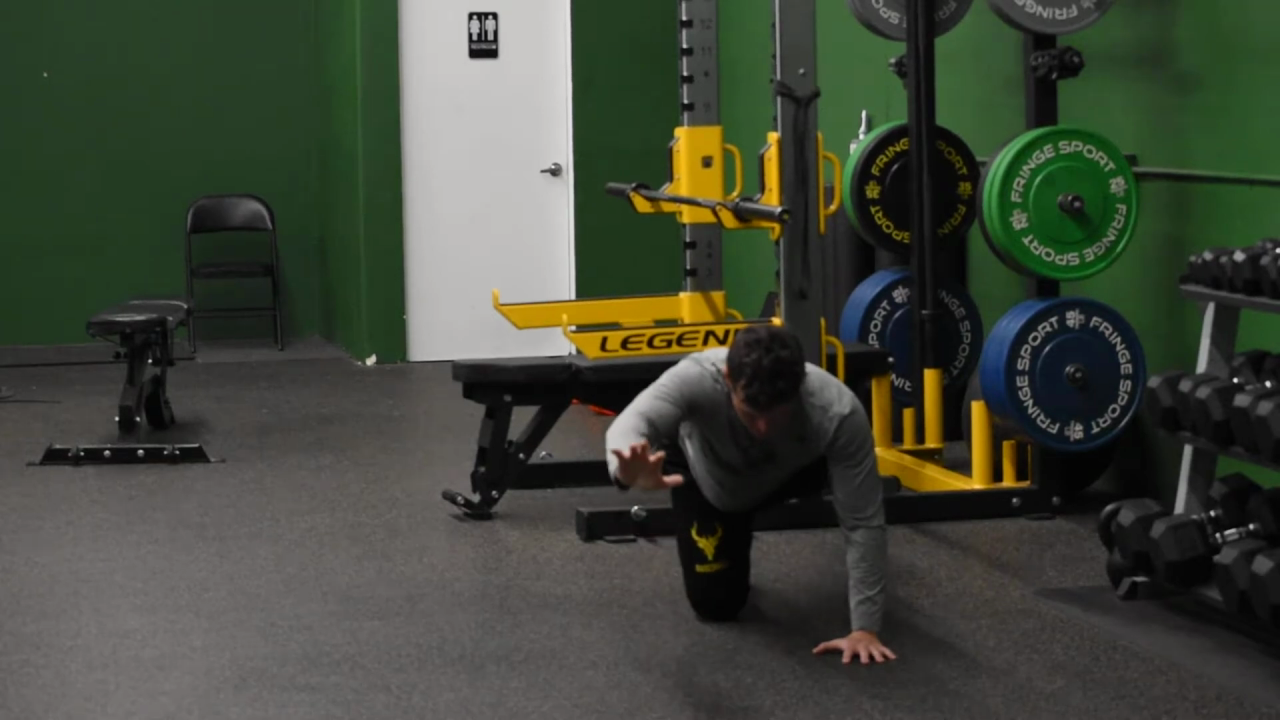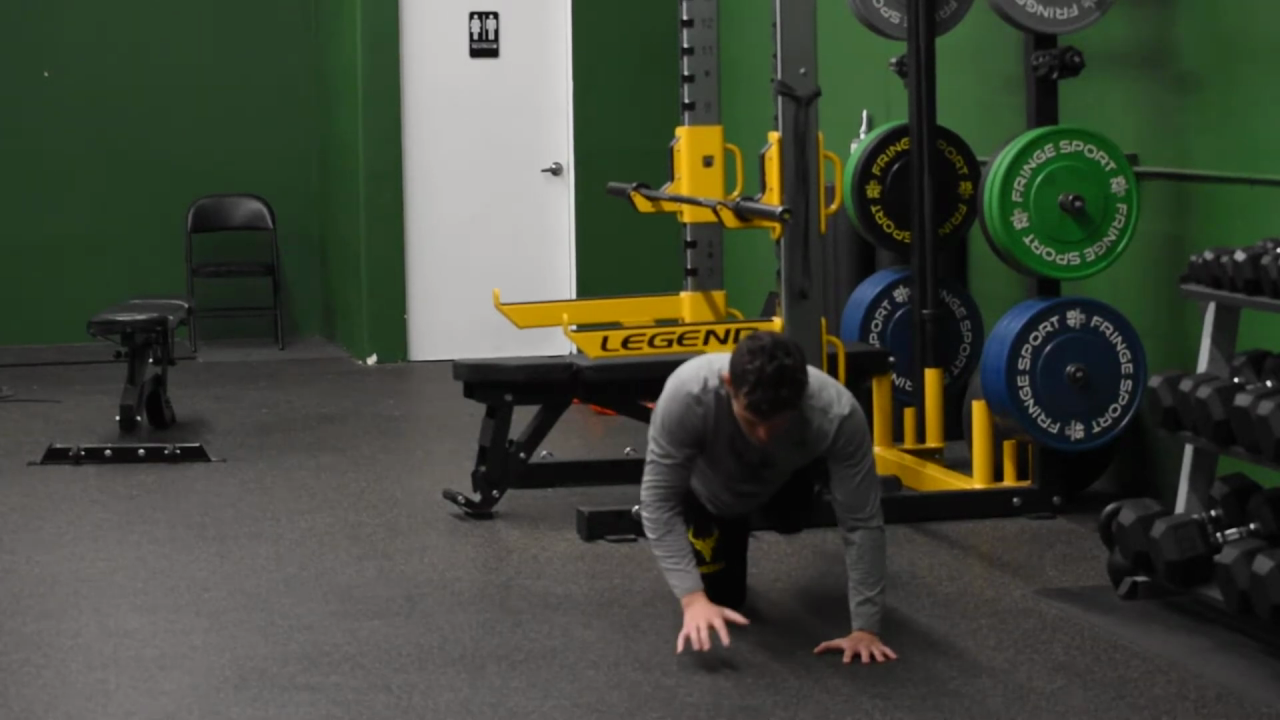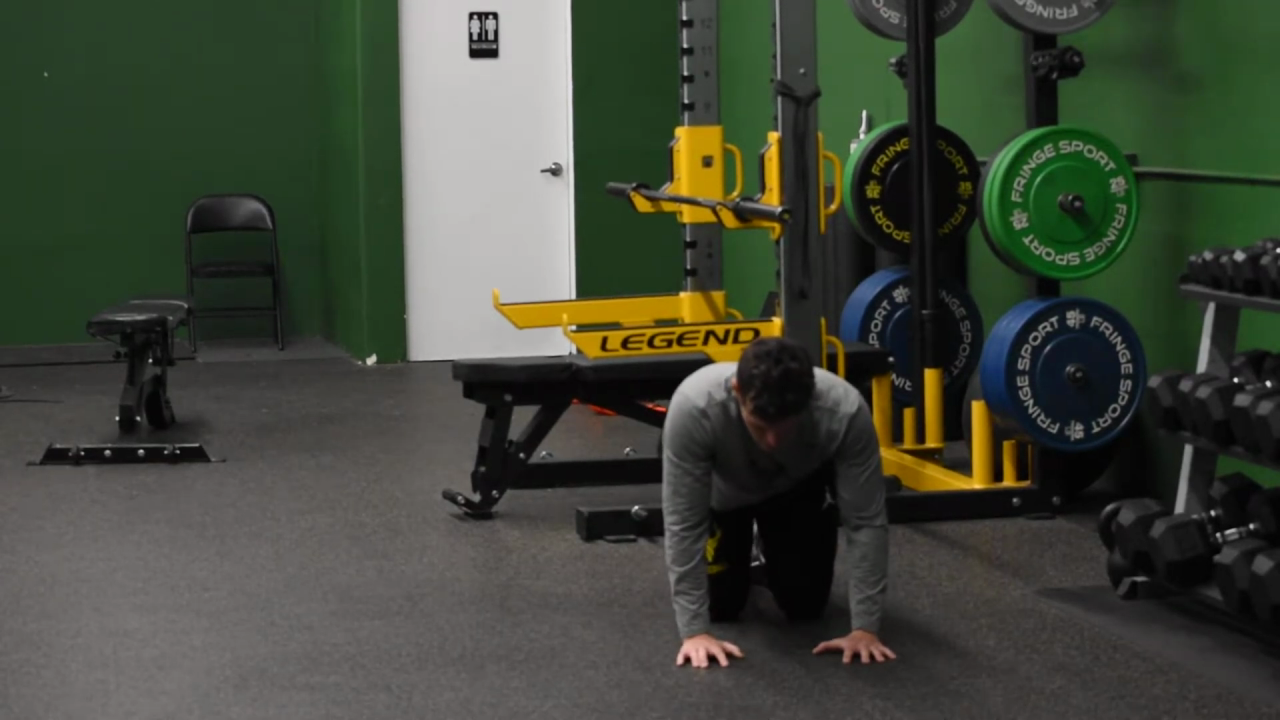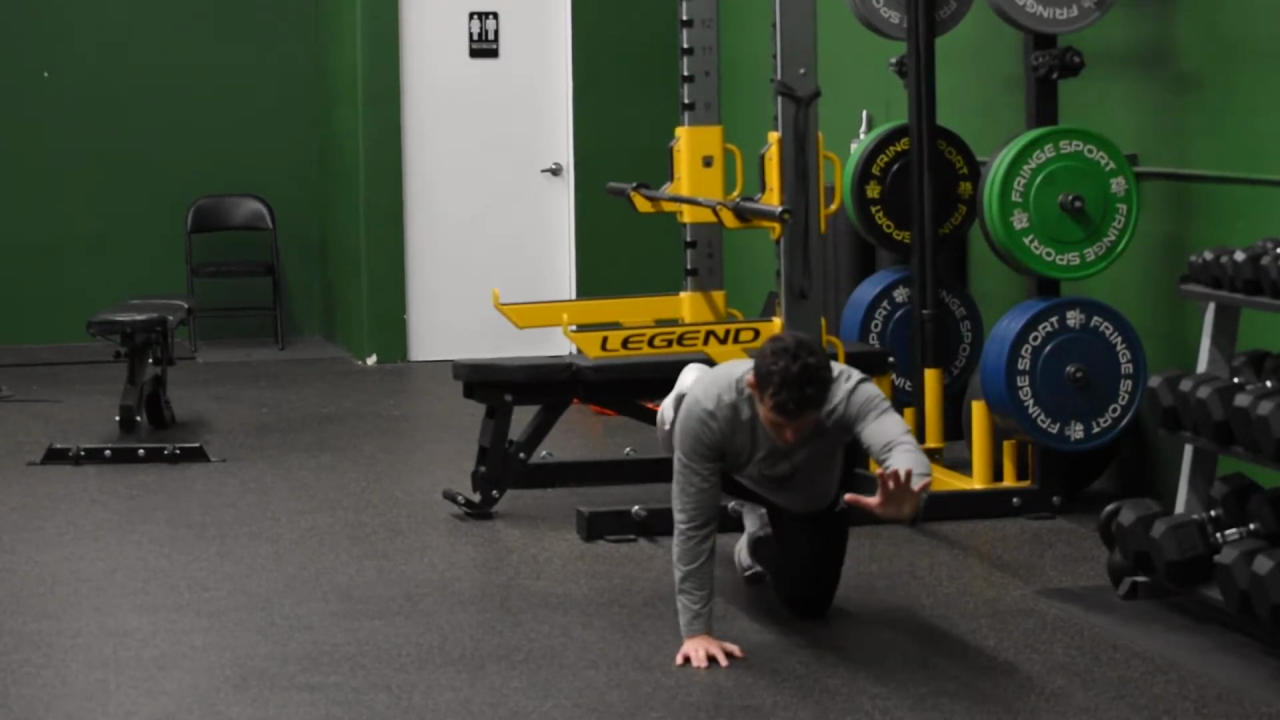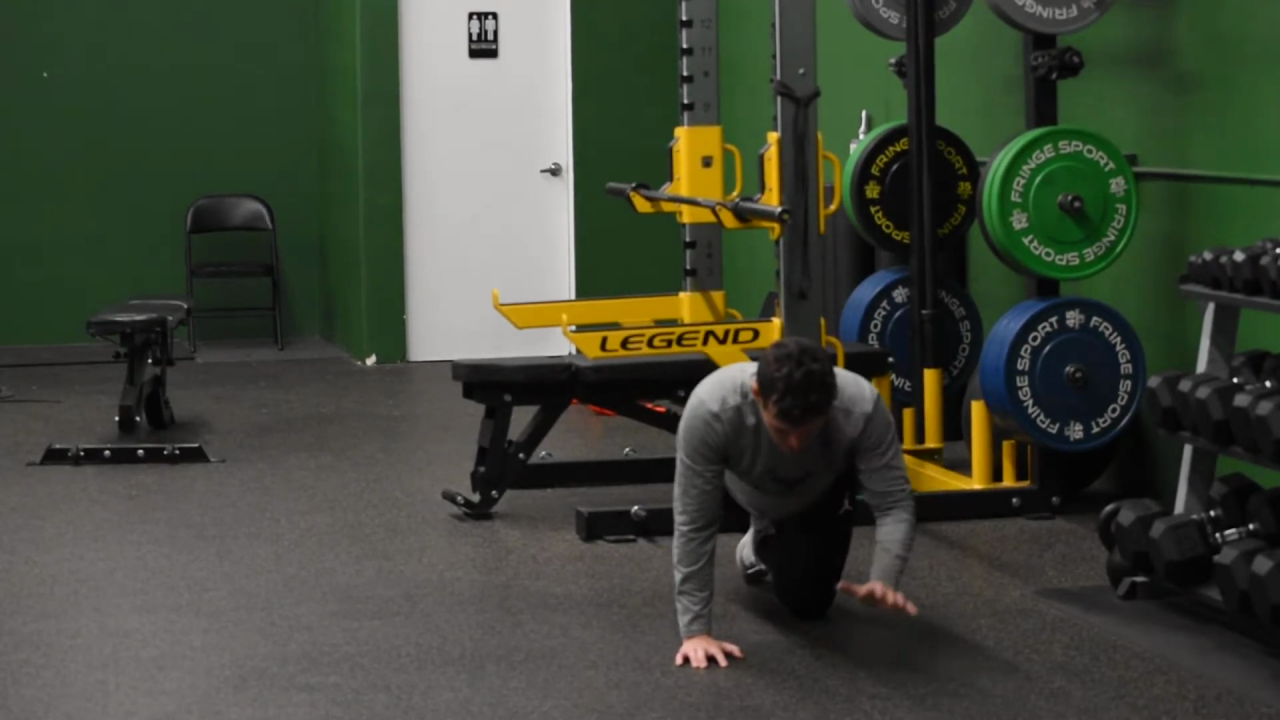
dt=1s
person 1, frame 1
left shoulder: (838, 412)
right shoulder: (698, 377)
left elbow: (863, 522)
right elbow: (632, 421)
left wrist: (864, 628)
right wrist: (629, 472)
left hip: (792, 473)
right hip: (706, 474)
right knee: (716, 604)
person 1, frame 2
left shoulder: (836, 413)
right shoulder: (688, 394)
left elbow: (862, 522)
right elbow: (659, 503)
left wrist: (865, 628)
right wrist: (692, 596)
right knee: (724, 597)
person 1, frame 3
left shoulder: (845, 412)
right shoulder: (694, 406)
left elbow: (865, 522)
right elbow: (683, 523)
left wrist: (865, 627)
right wrist: (694, 631)
left hip: (800, 489)
right hip: (720, 492)
left knee: (804, 605)
right knee: (721, 605)
left ankle: (773, 554)
person 1, frame 4
left shoulder: (852, 394)
right shoulder: (708, 406)
left elbow: (901, 447)
right elbow: (693, 522)
left wrist: (906, 500)
right wrist: (695, 630)
right hip: (739, 473)
left knee: (807, 603)
left ankle: (761, 541)
person 1, frame 5
left shoulder: (861, 407)
right shoulder: (711, 409)
left elbow: (894, 502)
right elbow: (694, 522)
left wrist: (884, 582)
right wrist: (695, 630)
left knee: (808, 604)
left ankle: (766, 542)
